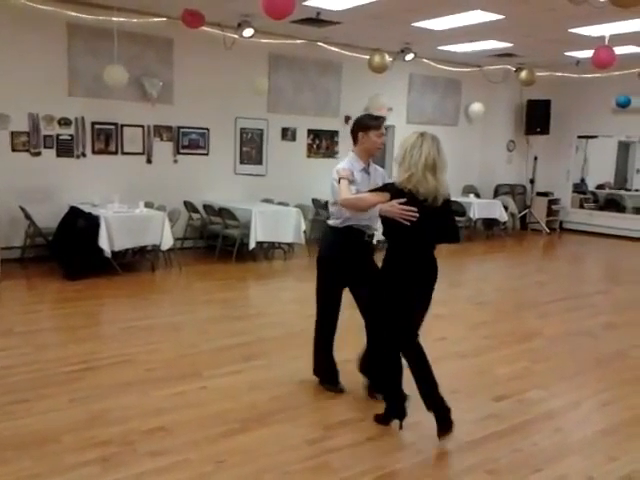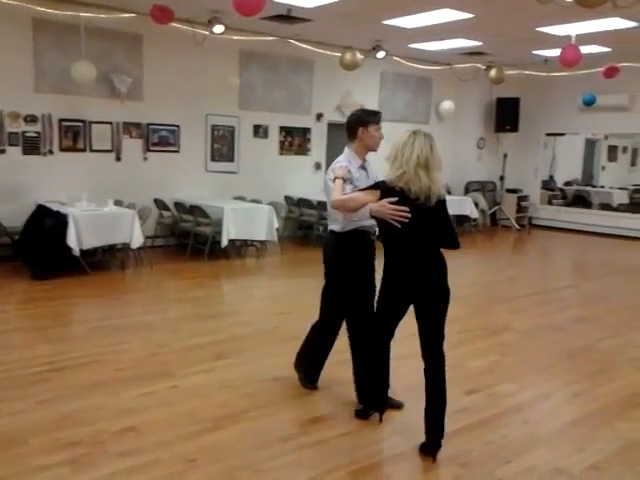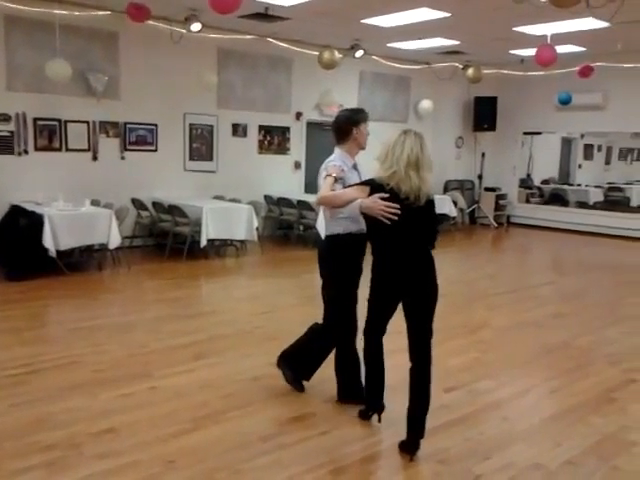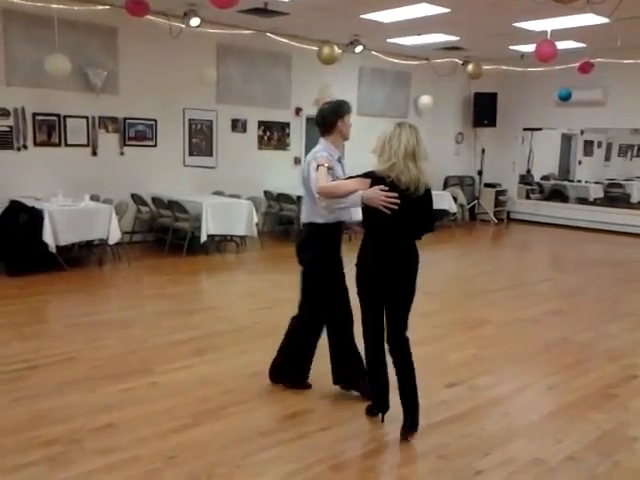
dt=0.3s
person 1, frame 1
left shoulder: (397, 190)
right shoulder: (441, 195)
left elbow: (347, 201)
right elbow: (451, 235)
left wrist: (345, 178)
left hip: (397, 272)
right hip: (425, 273)
left knee: (389, 338)
right knee: (408, 339)
left ankle: (395, 407)
right ankle: (439, 410)
person 1, frame 2
left shoulder: (388, 189)
right shoulder: (436, 194)
left elbow: (338, 203)
right elbow: (449, 240)
left wrist: (339, 177)
left hip: (399, 277)
right hip: (433, 277)
left knee: (381, 337)
right knee: (433, 352)
left ankle: (375, 401)
right ankle: (434, 437)
person 1, frame 3
left shoulder: (377, 187)
right shoulder: (425, 195)
left elbow: (325, 198)
left wrist: (331, 176)
left hip: (387, 275)
right hip: (422, 276)
left knee: (373, 336)
right knee: (420, 351)
left ankle: (373, 404)
right ankle: (413, 435)
person 1, frame 4
left shoulder: (376, 179)
right shoulder: (421, 186)
left elbow: (325, 189)
right elbow: (426, 225)
left wrist: (323, 167)
left hip: (374, 264)
right hip: (405, 264)
left knee: (373, 332)
right knee: (398, 336)
left ankle: (379, 400)
right ankle: (411, 412)
person 2, frame 1
left shoulder: (378, 173)
right shoulder: (344, 169)
left elbow: (395, 198)
right elbow: (349, 205)
right wrist: (384, 209)
left hip: (363, 246)
right hip: (338, 244)
left knee: (379, 311)
right knee: (329, 310)
left ankle: (378, 375)
right ankle: (326, 373)
person 2, frame 2
left shoulder: (368, 169)
right shoulder: (341, 168)
left elbow: (382, 200)
right elbow: (341, 208)
right wrist: (373, 210)
left hip: (363, 246)
right hip: (345, 247)
left knee: (363, 319)
right knee: (333, 315)
left ankle: (370, 391)
right ankle: (307, 366)
person 2, frame 3
left shoulder: (352, 167)
right shoulder: (335, 167)
left elbow: (355, 203)
right elbow: (330, 204)
right wrist: (363, 205)
left hip: (350, 247)
right hip: (340, 249)
left knee: (343, 319)
right knee: (339, 320)
left ankle: (349, 387)
right ankle: (293, 361)
person 2, frame 4
left shoulder: (333, 157)
right shoulder: (321, 157)
left elbow: (339, 194)
right elbow: (324, 196)
right wrist: (363, 197)
left hip: (325, 237)
right hip: (319, 239)
left knee: (335, 309)
right knee: (317, 309)
right ankle: (288, 370)
